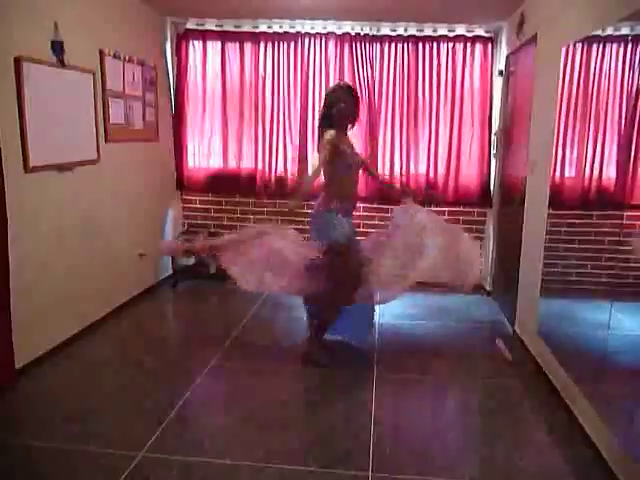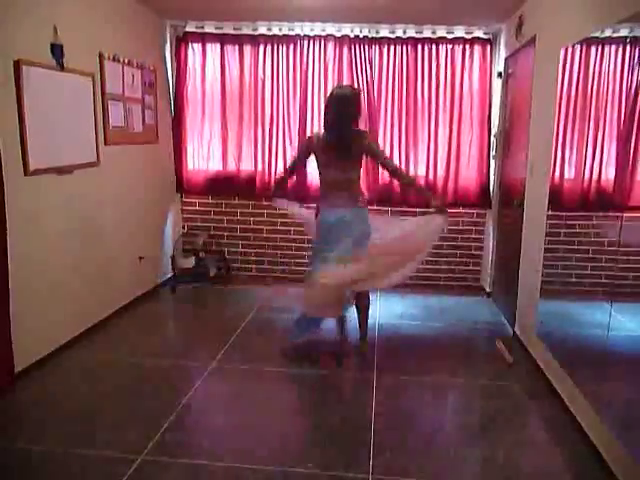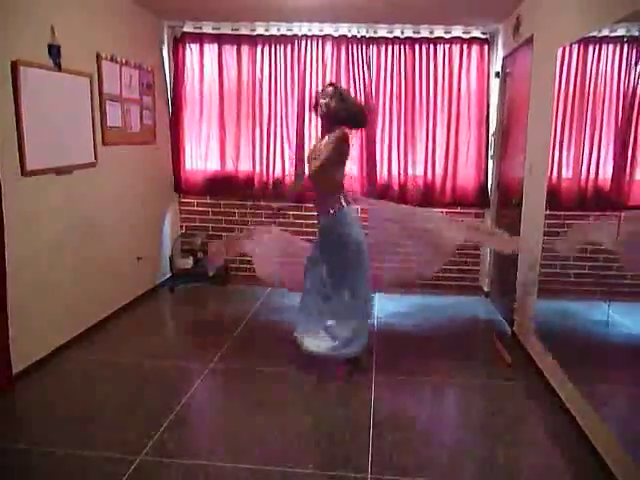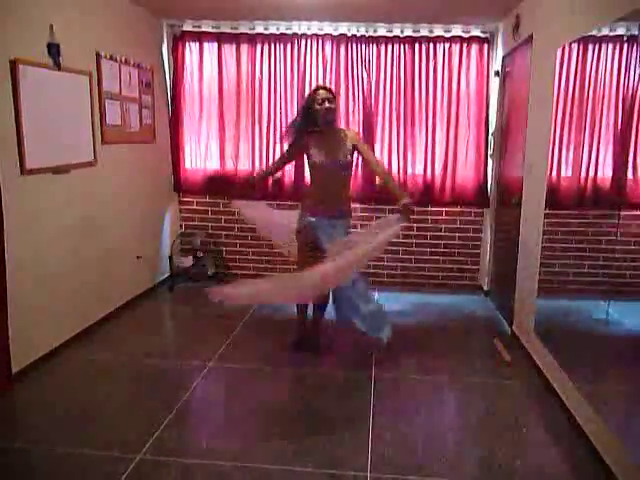
dt=0.3s
person 1, frame 1
left shoulder: (343, 138)
right shoulder: (331, 136)
left elbow: (365, 167)
right elbow: (315, 170)
left wrist: (397, 190)
right wrist: (296, 201)
left hip: (339, 216)
right hip: (331, 215)
left knee: (335, 283)
right knee: (352, 279)
left ankle: (315, 340)
right ankle: (314, 344)
person 1, frame 2
left shoulder: (315, 140)
right shoulder: (362, 138)
left elbow: (292, 170)
right elbow: (395, 170)
left wrist: (276, 189)
right wrist: (429, 196)
left hip: (328, 214)
right hip: (356, 210)
left ankle: (341, 337)
right ankle: (363, 339)
person 1, frame 3
left shoulder: (339, 136)
right shoulder: (328, 136)
left elbow: (317, 171)
left hip: (335, 214)
right hip: (330, 211)
left knee: (338, 277)
right knee: (317, 272)
left ankle: (342, 340)
right ankle: (331, 332)
person 1, frame 4
left shoulder: (352, 137)
right shoulder: (306, 140)
left elbow: (375, 165)
right elbow: (279, 164)
left wrist: (401, 195)
right wrist: (253, 182)
left hip: (340, 217)
right hip: (313, 214)
left ankle: (315, 331)
right ankle: (302, 329)
